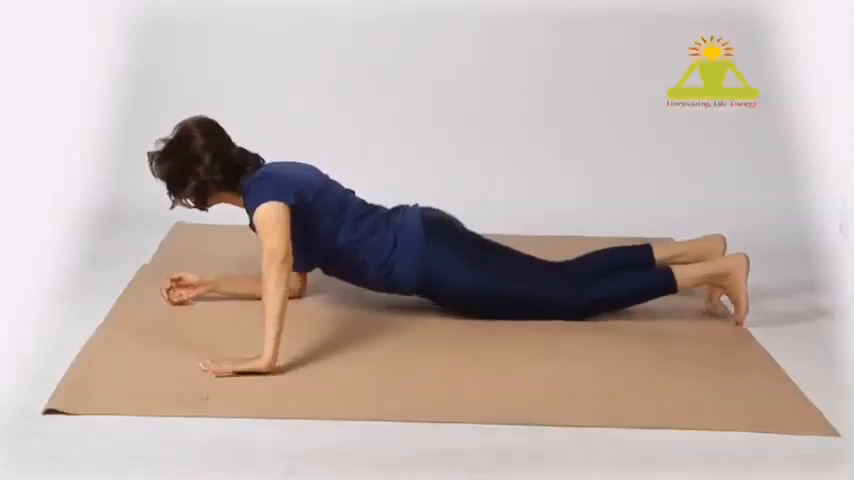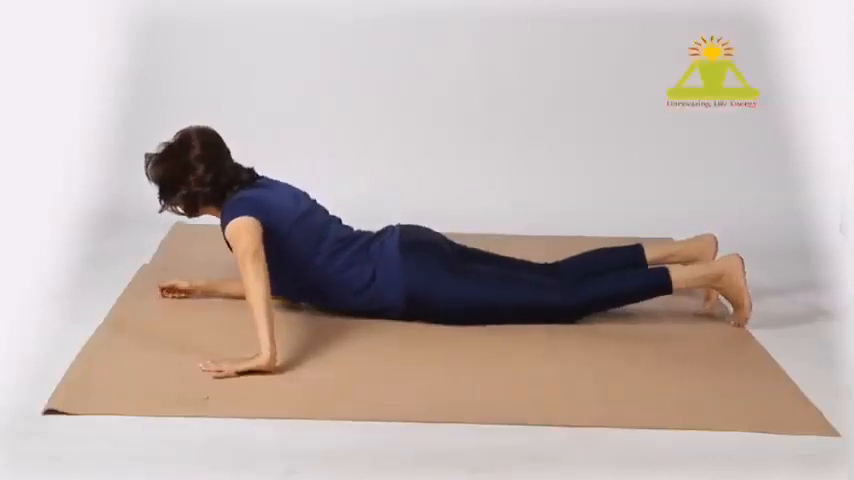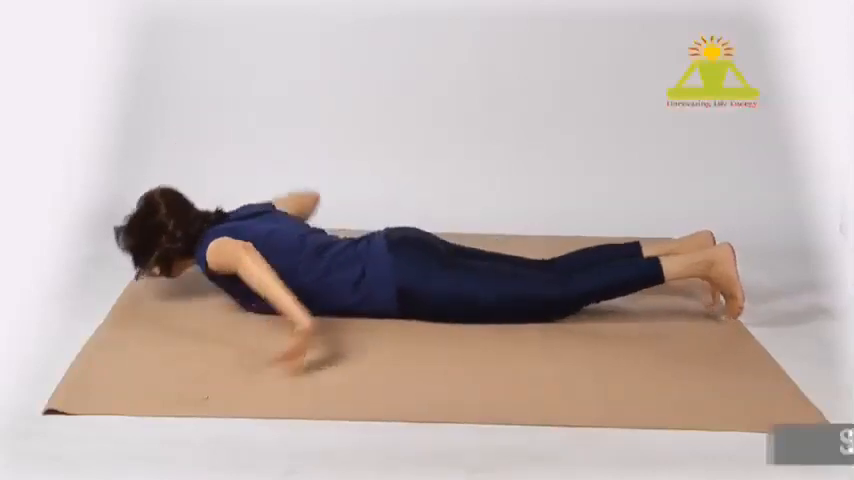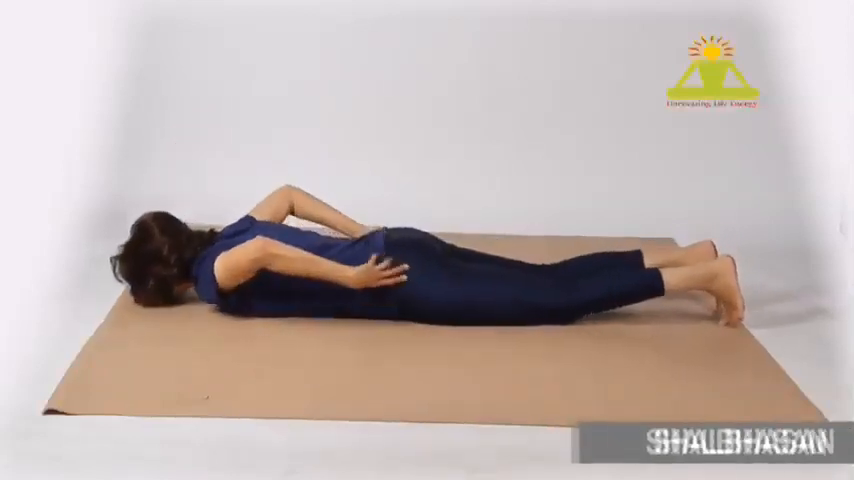
dt=0.5s
person 1, frame 1
left shoulder: (263, 193)
right shoulder: (271, 180)
left elbow: (278, 262)
right elbow: (292, 283)
left wrist: (267, 357)
right wrist: (209, 286)
left hip: (429, 261)
right hip: (424, 234)
left knee: (572, 296)
right knee: (564, 277)
left ankle: (715, 270)
right ankle: (695, 248)
person 1, frame 2
left shoulder: (236, 214)
right shoulder: (264, 189)
left elbow: (253, 259)
right elbow: (281, 277)
left wrist: (265, 353)
right wrist: (203, 288)
left hip: (412, 285)
right hip: (410, 248)
left knee: (564, 298)
right knee: (555, 277)
left ankle: (712, 272)
right ankle: (689, 248)
person 1, frame 3
left shoulder: (212, 248)
right shoulder: (237, 218)
left elbow: (247, 257)
right elbow: (307, 198)
left wrist: (300, 319)
left hip: (401, 283)
right hip: (402, 249)
left knee: (552, 292)
right knee: (550, 274)
left ankle: (701, 262)
right ankle: (686, 245)
person 1, frame 4
left shoulder: (214, 276)
right shoulder: (228, 236)
left elbow: (262, 252)
right elbow: (287, 194)
left wrist: (351, 277)
left hip: (403, 285)
right hip: (400, 248)
left knee: (555, 300)
right knee: (550, 280)
left ankle: (708, 276)
right ankle: (691, 255)
